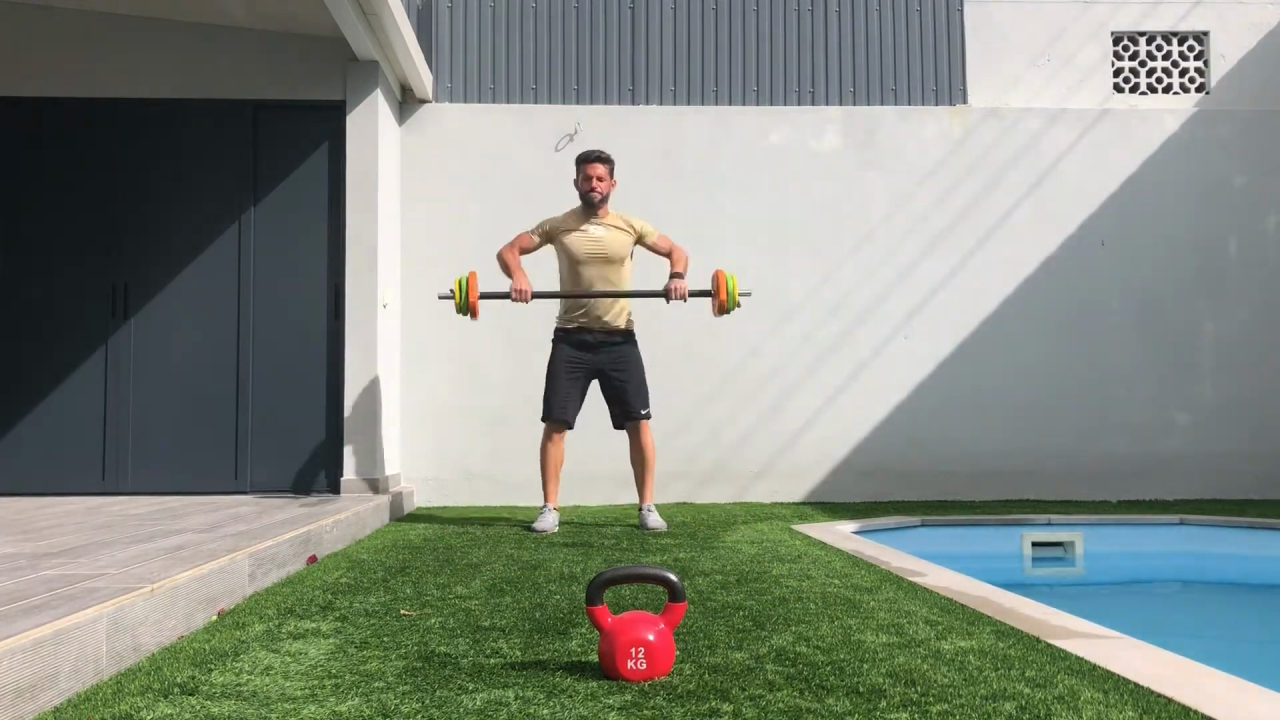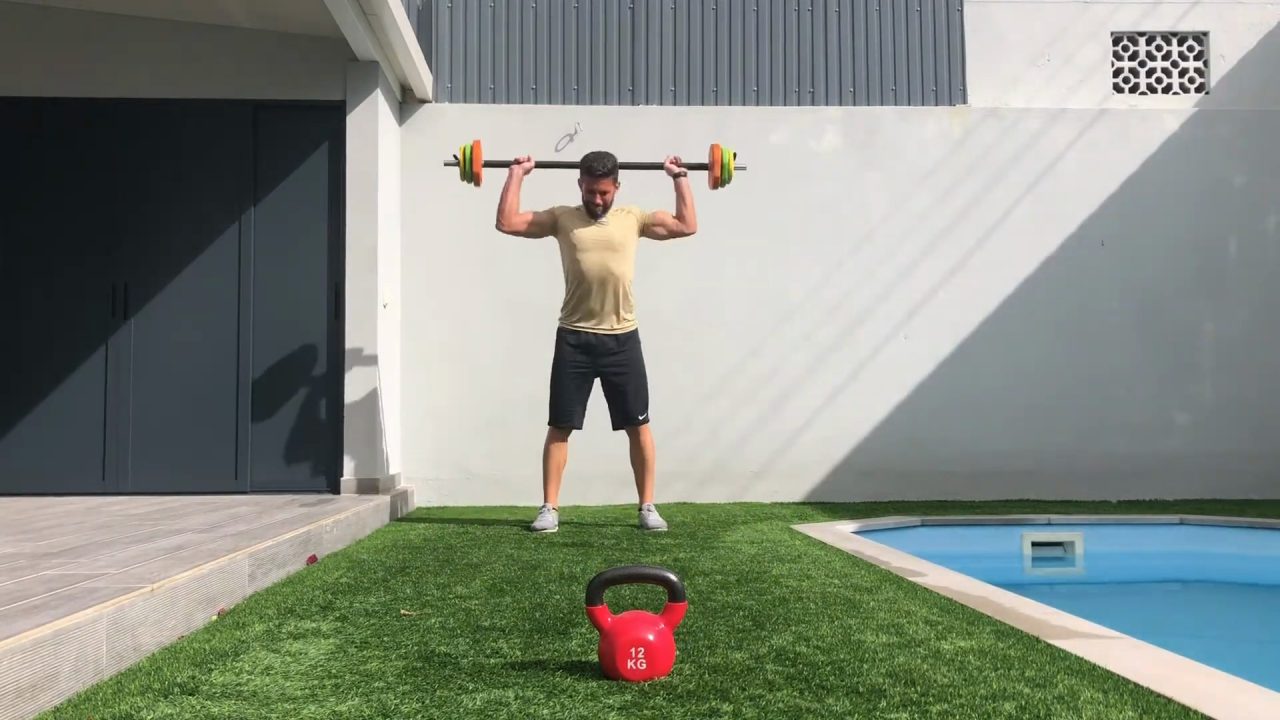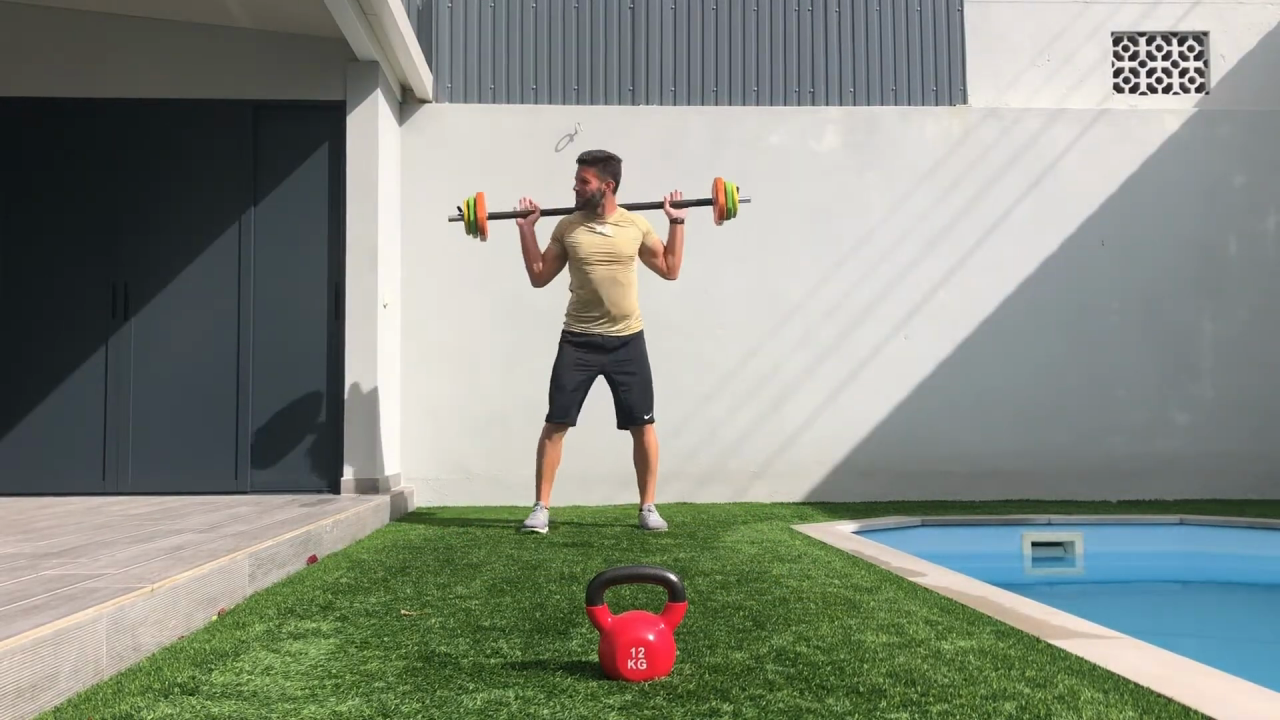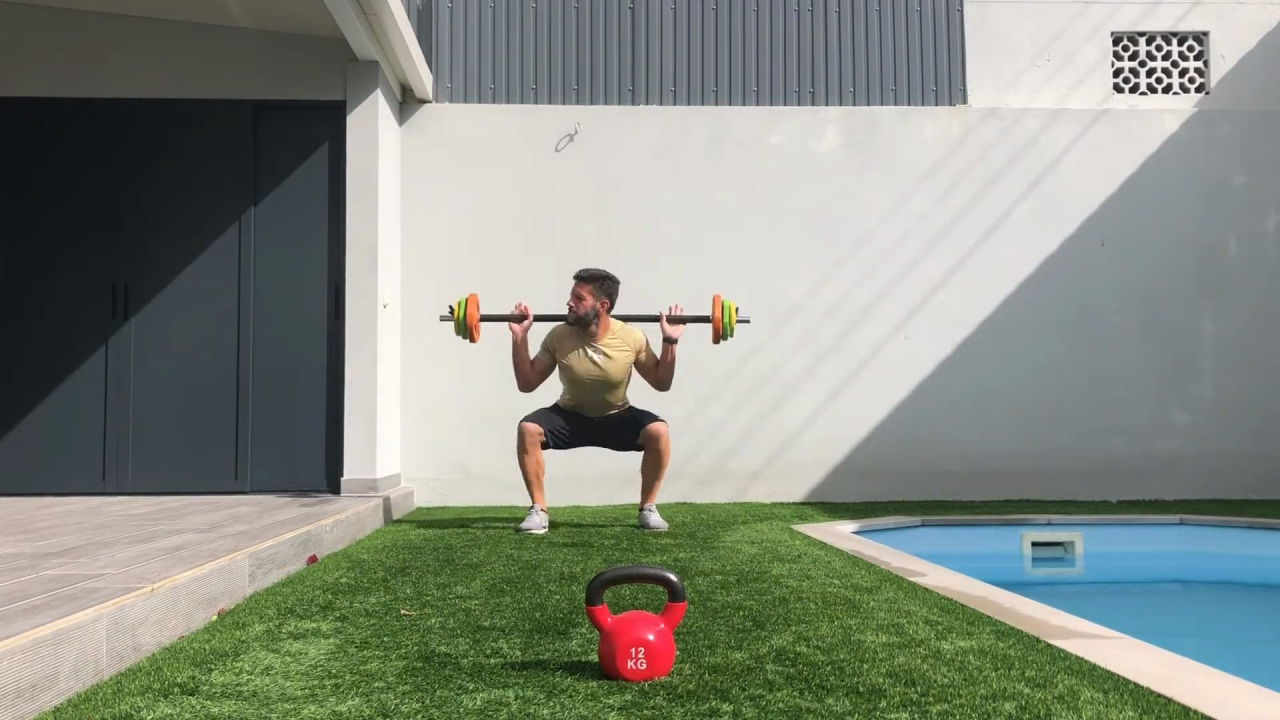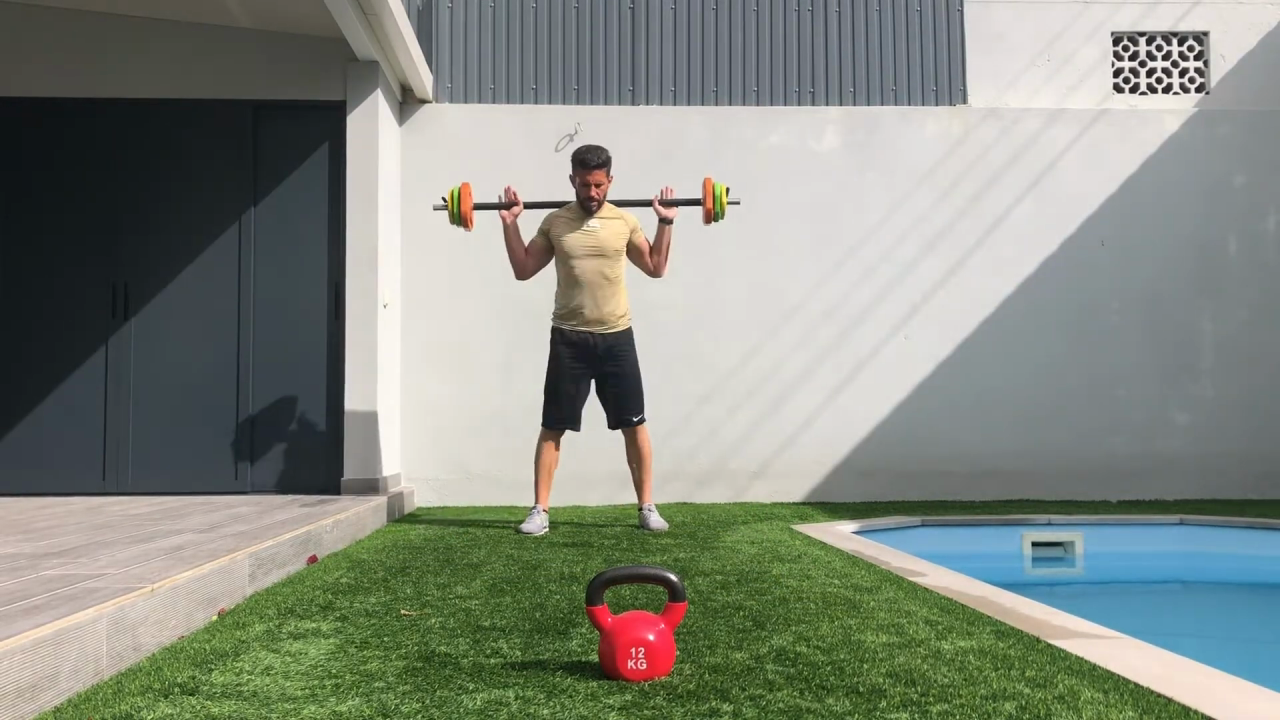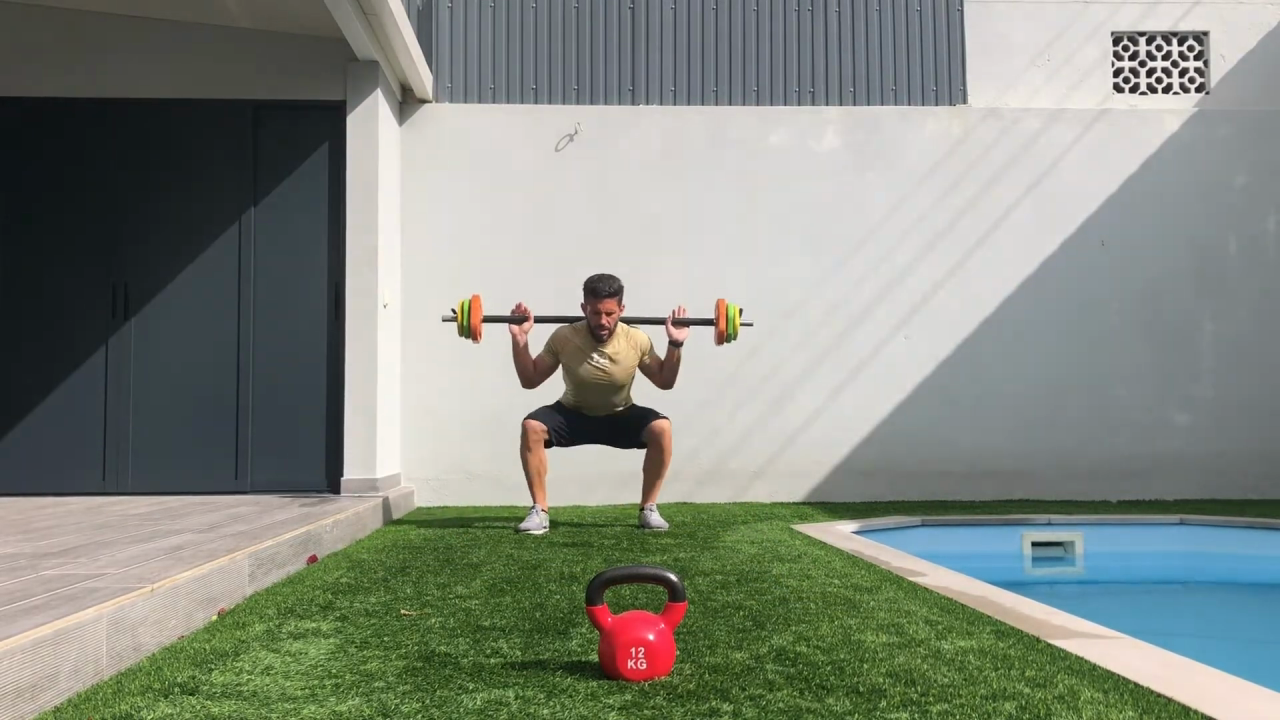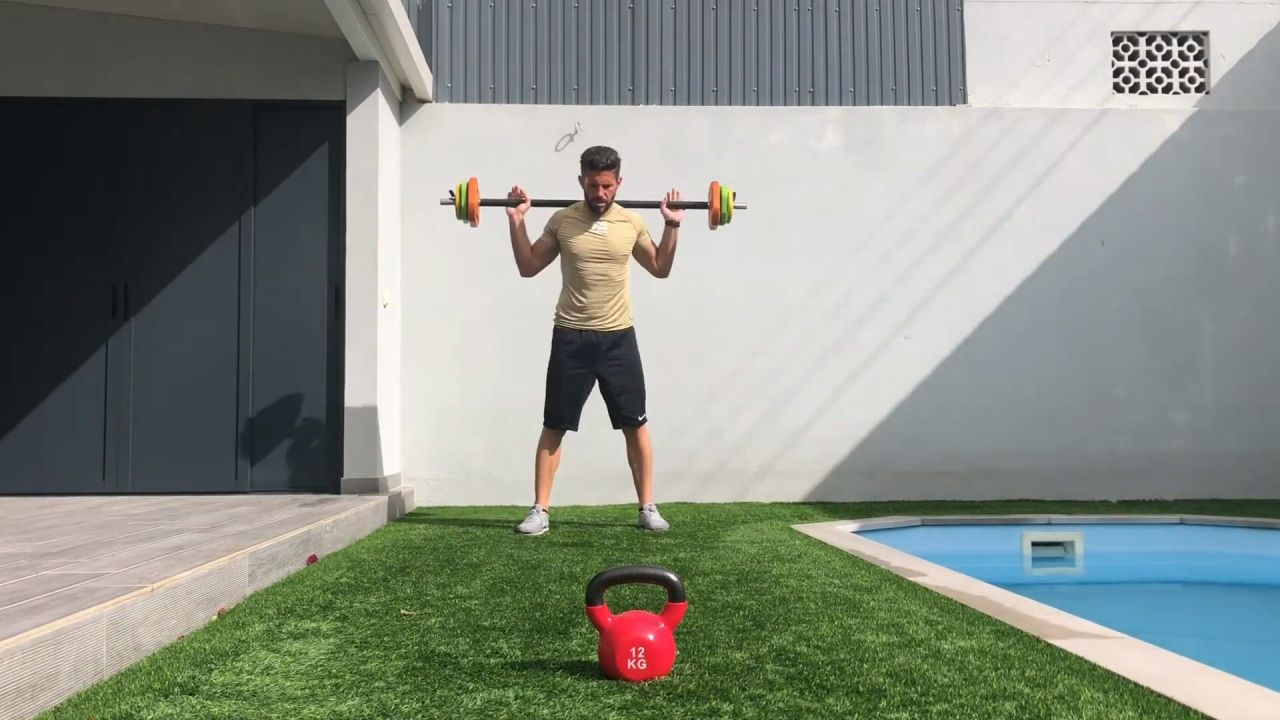
dt=0.4s
person 1, frame 1
left shoulder: (629, 225)
right shoulder: (558, 225)
left elbow: (677, 252)
right elbow: (507, 252)
left wrist: (677, 277)
right wrist: (517, 280)
left hip: (618, 339)
right hip: (570, 340)
left knee: (639, 423)
right knee: (555, 424)
left ankle: (647, 508)
right ankle: (550, 508)
person 1, frame 2
left shoulder: (632, 217)
right shoulder: (562, 217)
left elbow: (687, 226)
right elbow: (506, 223)
left wrist: (679, 178)
right wrist: (516, 175)
left hip: (622, 338)
right hip: (574, 339)
left knee: (638, 425)
right knee: (560, 426)
left ankle: (647, 507)
right ankle: (549, 508)
person 1, frame 3
left shoulder: (637, 225)
right shoulder: (567, 227)
left elbow: (670, 270)
right elbow: (539, 277)
left wrist: (676, 222)
right wrist: (527, 229)
left hip: (627, 341)
right hip: (578, 341)
left knee: (644, 426)
right knee: (555, 424)
left ankle: (648, 508)
right ankle: (541, 507)
person 1, frame 4
left shoulder: (631, 339)
right shoulder: (559, 338)
left elbow: (661, 383)
right elbow: (526, 384)
left wrist: (670, 344)
right wrist: (519, 338)
left hip: (617, 417)
right hip: (570, 415)
left knee: (658, 433)
right knee: (528, 430)
left ankle: (648, 509)
right ankle: (539, 510)
person 1, frame 5
left shoulder: (625, 221)
right shoulder: (555, 221)
left elbow: (656, 268)
right elbow: (523, 270)
left wrist: (665, 222)
right wrist: (510, 224)
left hip: (617, 339)
right hip: (569, 339)
left knee: (634, 425)
right knee: (553, 429)
left ankle: (647, 508)
right ankle: (540, 510)
person 1, frame 6
left shoulder: (636, 341)
right shoulder: (564, 338)
left elbow: (665, 381)
right elbow: (529, 380)
left wrist: (675, 346)
right wrist: (520, 342)
left hip: (620, 415)
right hip: (572, 414)
left knee: (661, 430)
right knee: (532, 428)
left ankle: (648, 509)
right ankle: (539, 512)
person 1, frame 7
left shoulder: (632, 222)
right shoulder: (562, 220)
left elbow: (660, 269)
right elbow: (528, 268)
left wrist: (672, 226)
right wrist: (517, 222)
left hip: (618, 338)
right hip: (570, 337)
left knee: (635, 425)
right knee: (554, 428)
left ankle: (647, 508)
right ankle: (540, 510)
